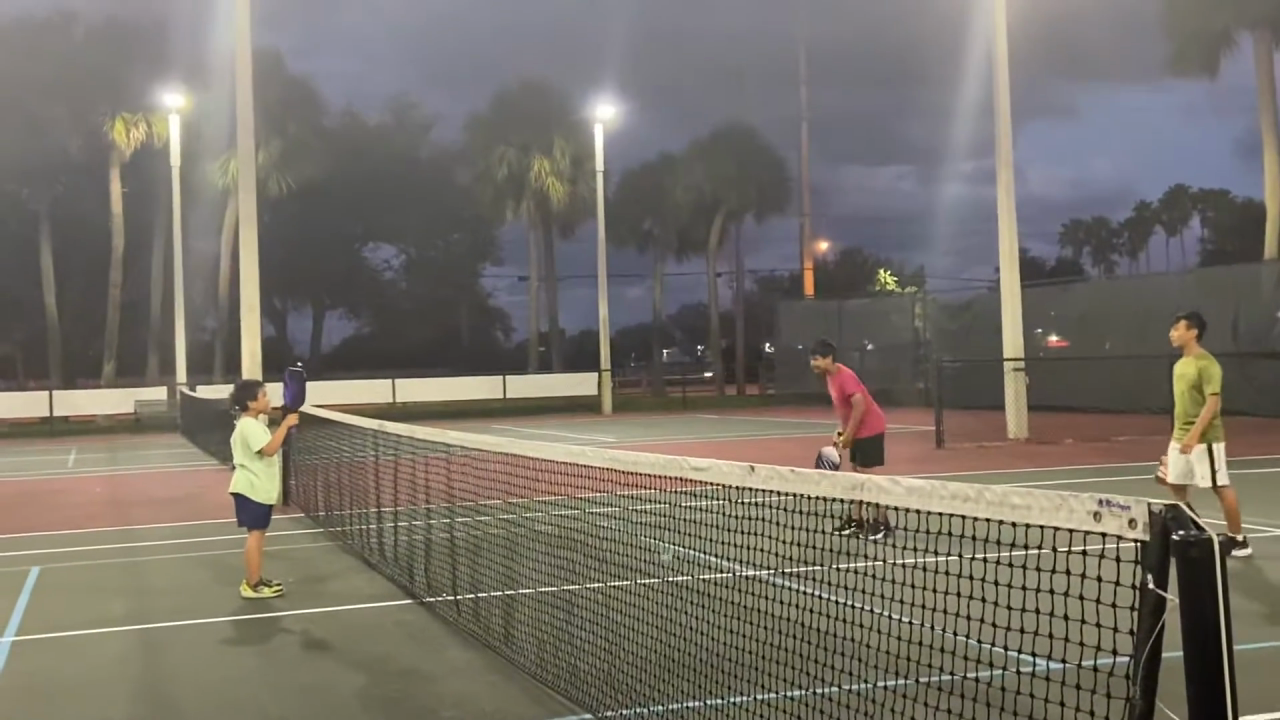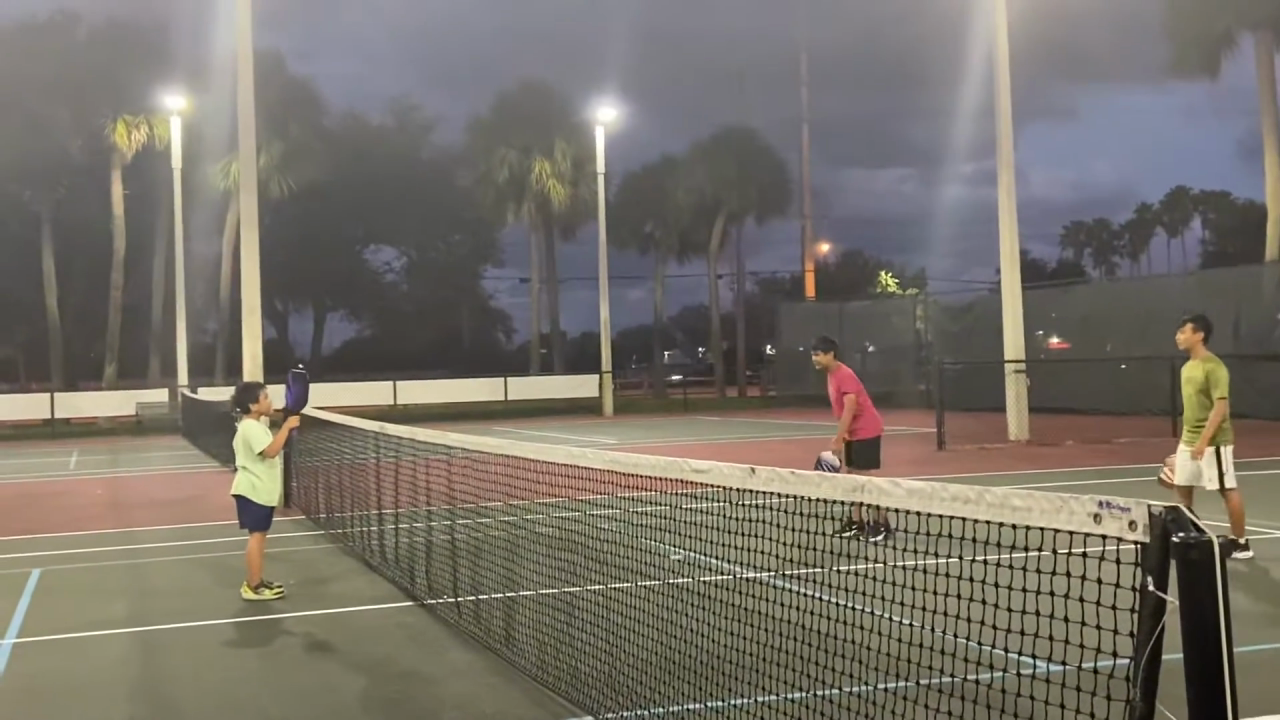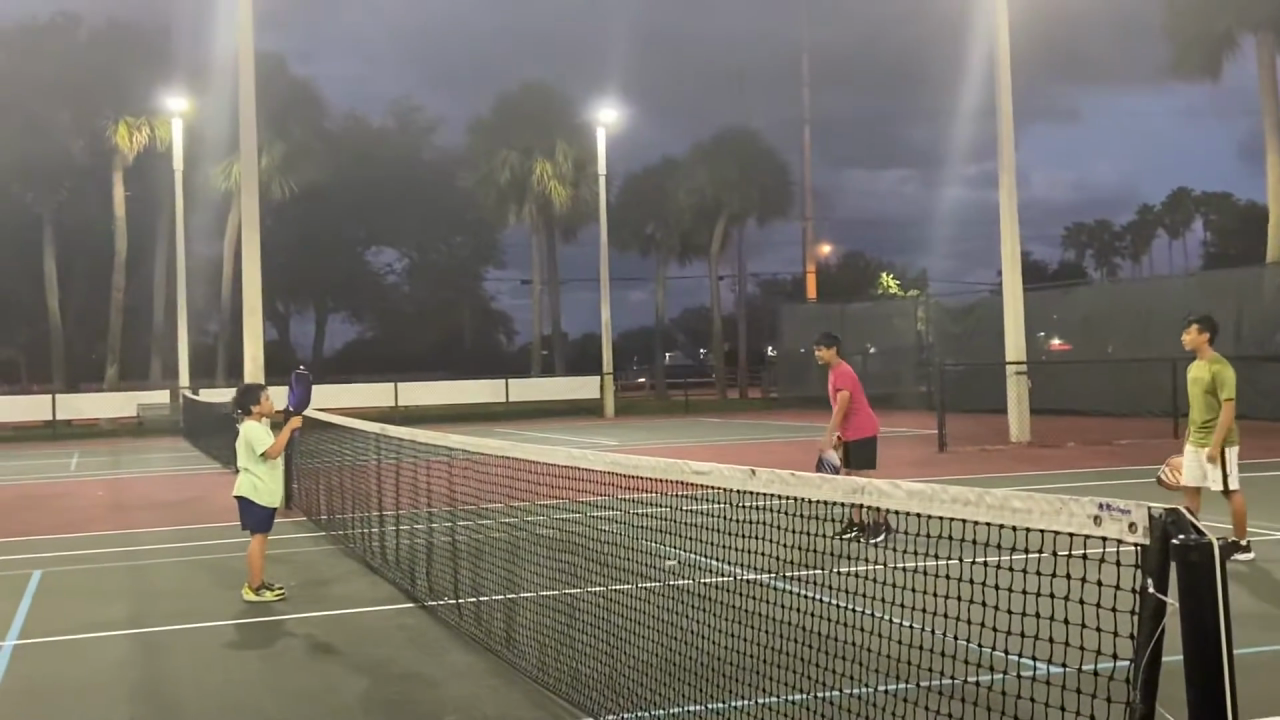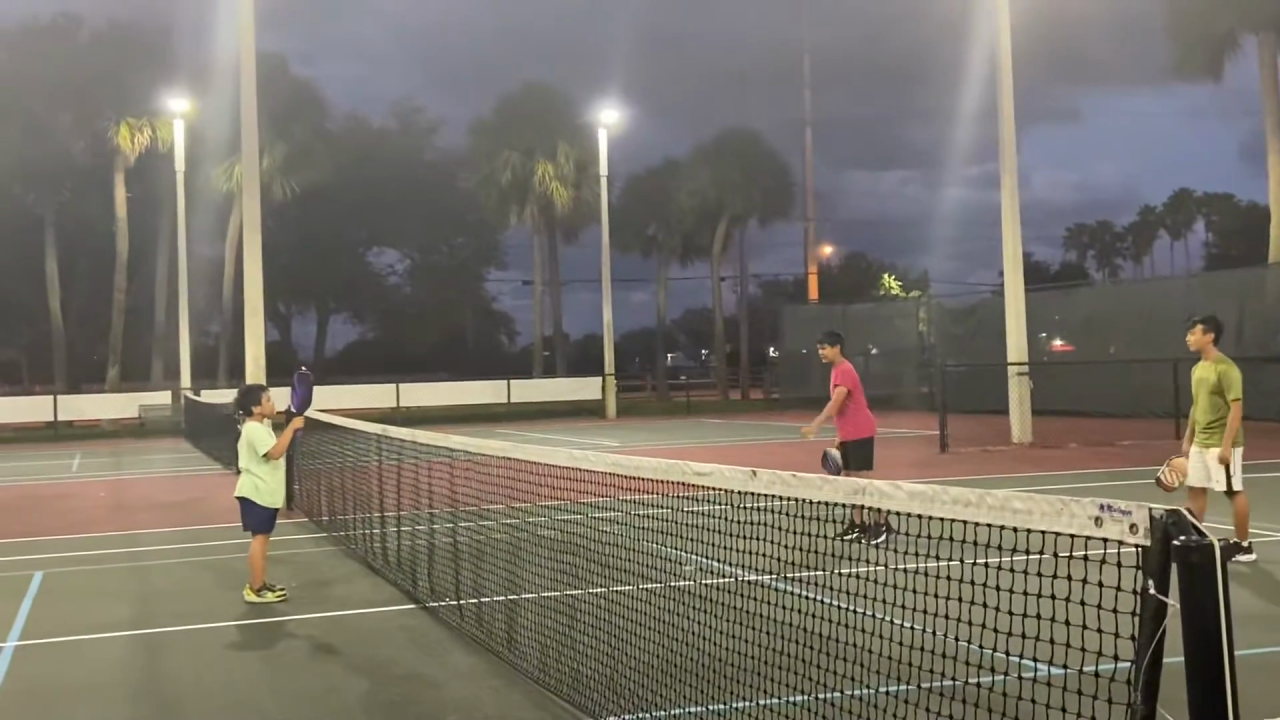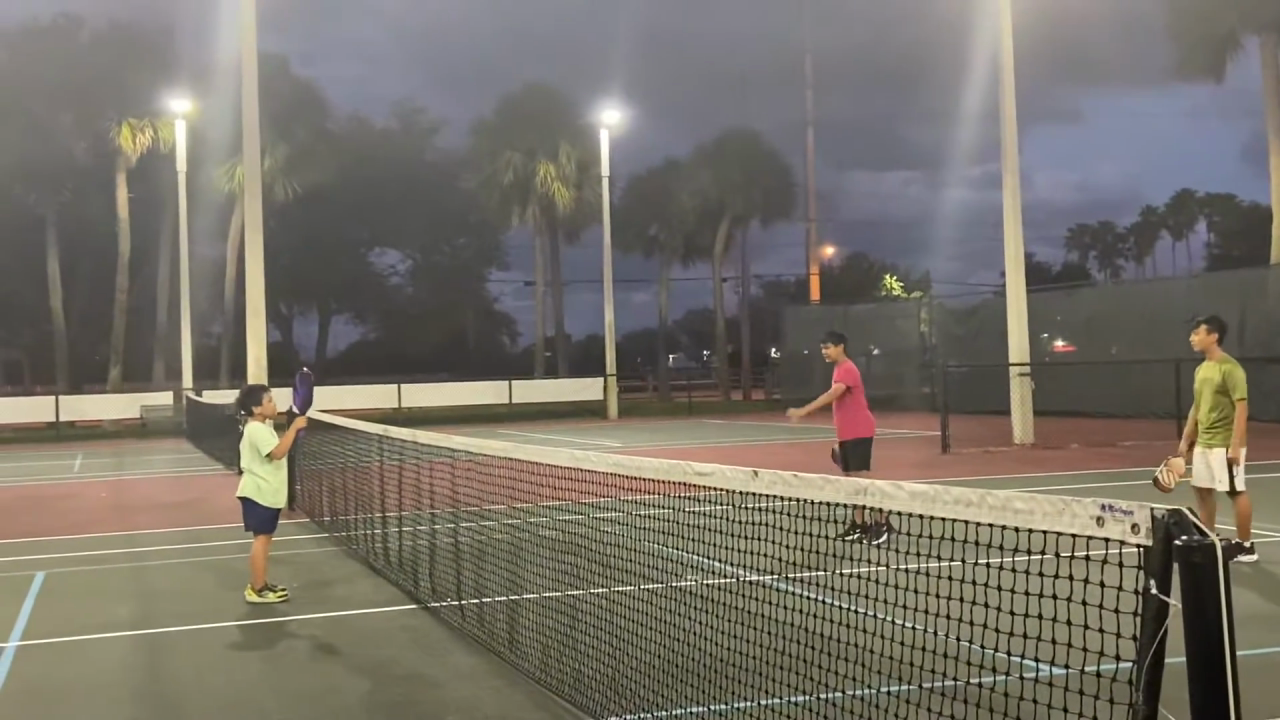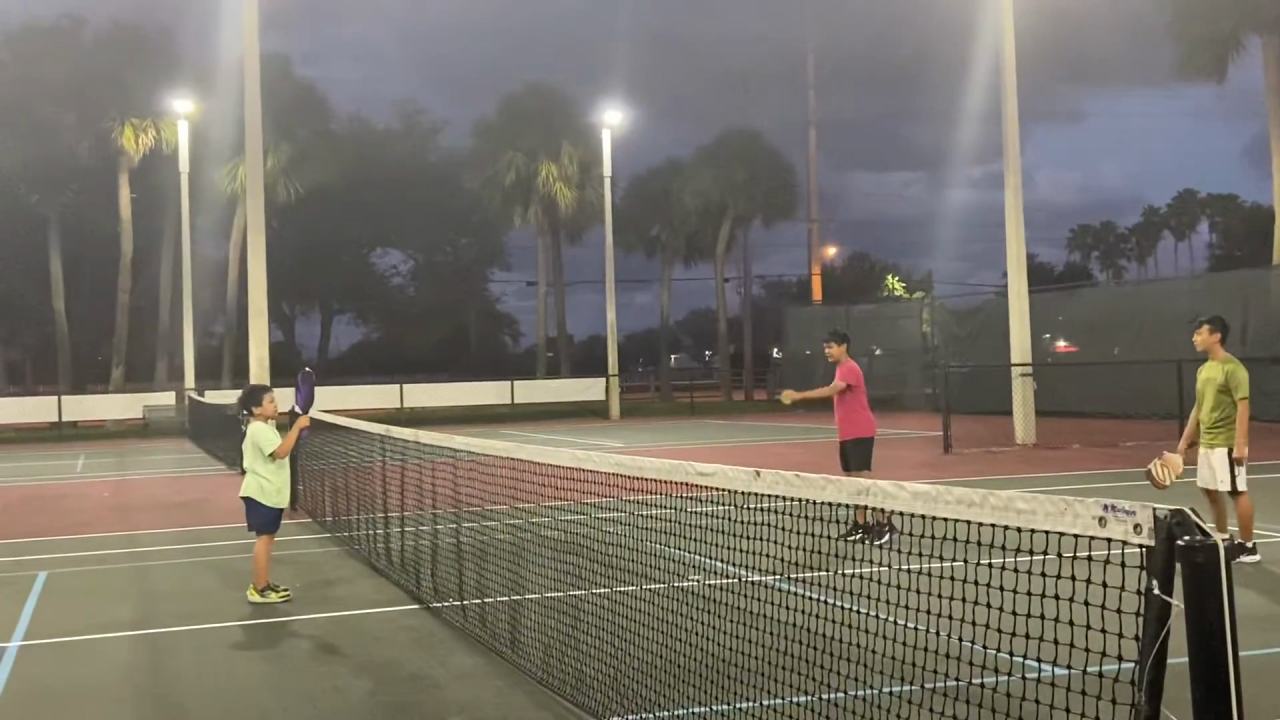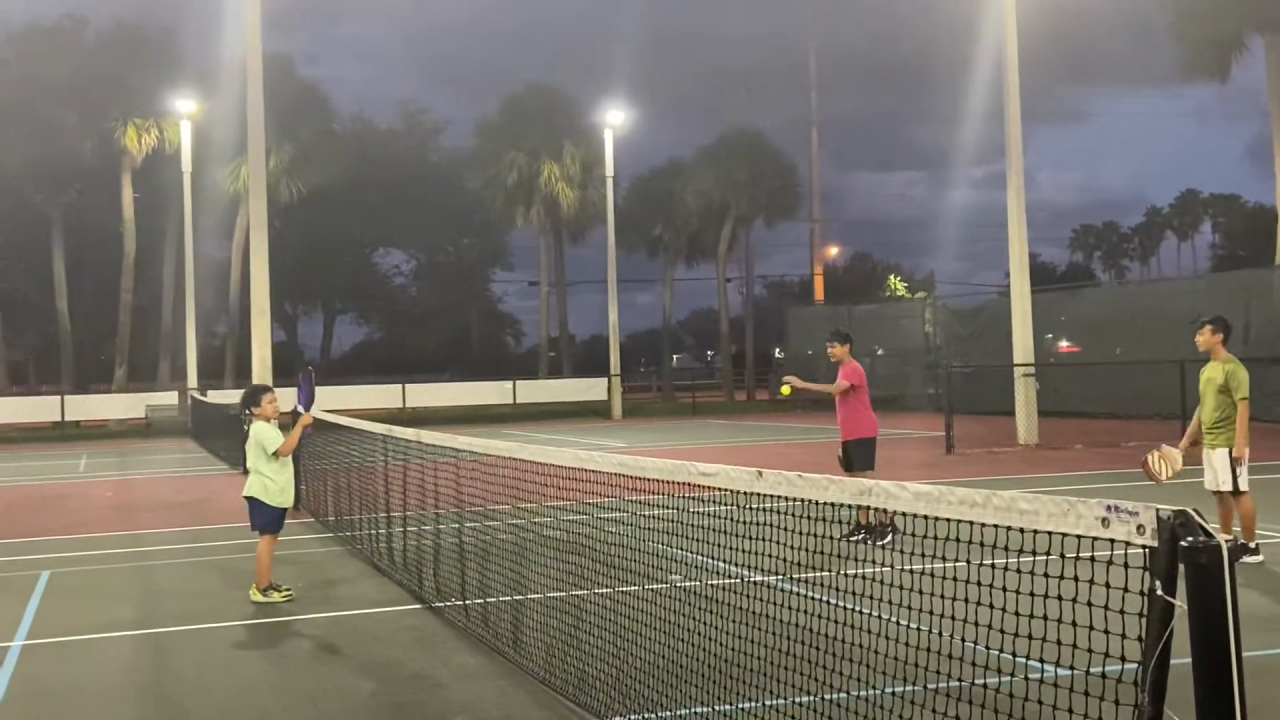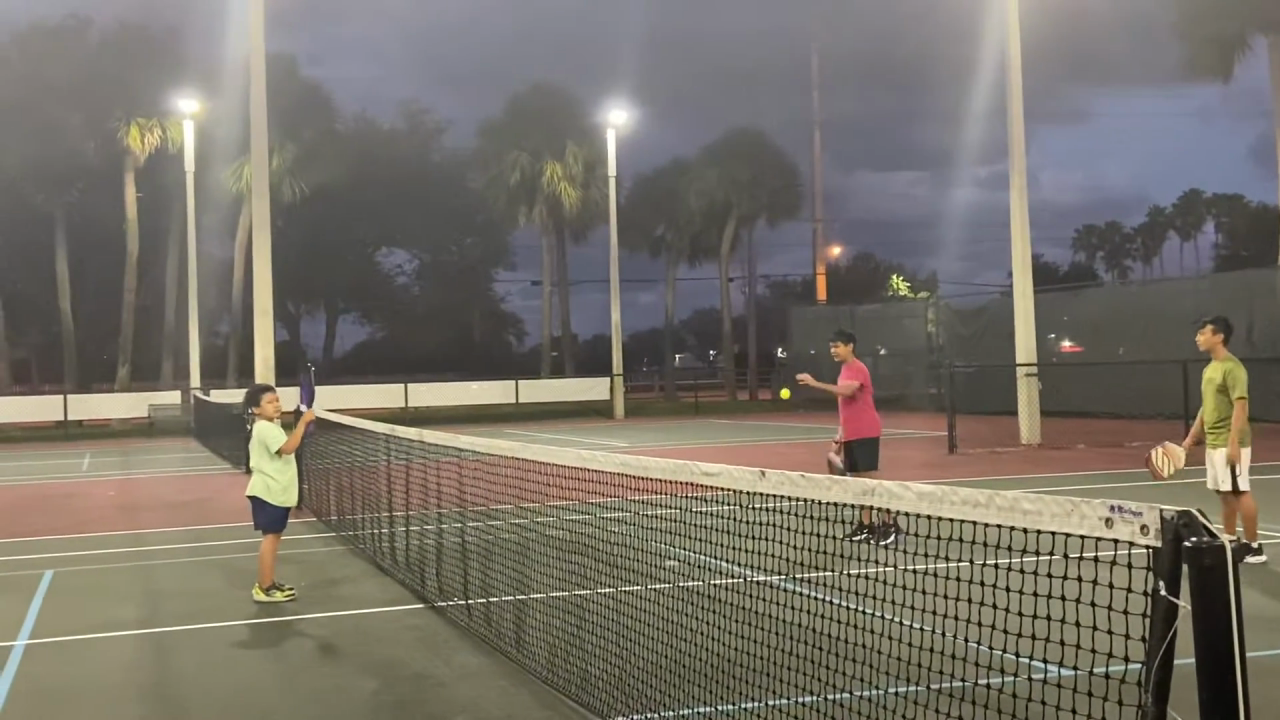
dt=0.1s
person 1, frame 1
left shoulder: (1207, 364)
right shoulder: (1179, 365)
left elbow: (1212, 403)
left wrist: (1194, 435)
left hip: (1205, 438)
right hip: (1179, 439)
left knee: (1221, 488)
right knee: (1176, 487)
left ankle: (1238, 540)
person 1, frame 2
left shoulder: (1214, 367)
right shoulder: (1186, 368)
left elbow: (1220, 407)
left wrist: (1204, 440)
left hip: (1214, 442)
right hip: (1188, 441)
left knee: (1228, 490)
right knee: (1182, 488)
left ankle: (1240, 542)
person 1, frame 3
left shoulder: (1220, 368)
right shoulder: (1192, 368)
left elbow: (1228, 408)
left wrist: (1216, 443)
right wrist: (1189, 438)
left hip: (1218, 443)
right hip: (1195, 442)
left knee: (1231, 491)
right knee: (1189, 488)
left ankle: (1242, 545)
person 1, frame 4
left shoulder: (1226, 368)
right shoulder: (1197, 369)
left elbow: (1236, 408)
left wrist: (1227, 445)
right wrist: (1187, 439)
left hip: (1222, 444)
right hip: (1200, 442)
left knee: (1234, 492)
right knee: (1195, 489)
left ankle: (1243, 546)
person 1, frame 5
left shoulder: (1230, 368)
right shoulder: (1200, 369)
left elbow: (1241, 407)
left wrist: (1236, 445)
right wrist: (1185, 439)
left hip: (1225, 443)
right hip: (1203, 443)
left knee: (1236, 492)
right knee: (1201, 489)
left ankle: (1245, 546)
person 1, frame 6
left shoulder: (1233, 368)
right shoulder: (1203, 369)
left elbow: (1243, 407)
left wrist: (1241, 444)
right wrist: (1185, 439)
left hip: (1227, 443)
right hip: (1206, 442)
left knee: (1237, 492)
right knee: (1210, 491)
left ankle: (1248, 546)
right ankle: (1223, 540)
person 1, frame 7
left shoulder: (1233, 368)
right shoulder: (1206, 369)
left elbow: (1243, 407)
left wrist: (1241, 443)
right wrist: (1187, 437)
left hip: (1229, 443)
right hip: (1210, 442)
left knee: (1239, 492)
right knee: (1220, 493)
left ankle: (1251, 547)
person 1, frame 8
left shoulder: (1232, 367)
right shoulder: (1209, 369)
left elbow: (1240, 407)
left wrist: (1233, 443)
right wrist: (1191, 436)
left hip: (1229, 443)
right hip: (1213, 442)
left knee: (1240, 492)
right knee: (1224, 493)
left ankle: (1253, 547)
person 2, frame 1
left shoulder: (253, 423)
right shoulder: (249, 425)
left elbow: (267, 449)
right elbow: (269, 449)
right wrist: (285, 425)
left hip: (258, 488)
right hip: (251, 489)
left knee: (258, 533)
right knee: (256, 533)
left ankle: (255, 579)
right ankle: (252, 584)
person 2, frame 2
left shoulder: (255, 425)
right shoulder: (251, 427)
left elbow: (269, 450)
right elbow: (271, 451)
right wrist: (286, 427)
left hip: (260, 490)
right hip: (253, 491)
left knee: (259, 535)
right knee: (257, 535)
left ankle: (255, 581)
right ankle: (253, 586)
person 2, frame 3
left shoulder: (257, 426)
right shoulder: (253, 428)
left elbow: (271, 451)
right elbow: (273, 452)
right wrist: (288, 428)
left hip: (261, 491)
right hip: (255, 492)
left knee: (261, 536)
right knee: (258, 537)
left ankle: (257, 583)
right ankle: (255, 588)
person 2, frame 4
left shoulder: (258, 427)
right shoulder: (255, 429)
left elbow: (273, 452)
right elbow: (275, 453)
right wrist: (291, 428)
left hip: (263, 492)
right hip: (257, 493)
left knee: (262, 537)
right knee: (260, 537)
left ankle: (258, 584)
right ankle: (256, 589)
person 2, frame 5
left shoulder: (261, 427)
right shoulder: (257, 429)
left elbow: (276, 452)
right elbow: (278, 452)
right wrist: (294, 428)
left hip: (265, 492)
right hip: (258, 493)
left knee: (264, 538)
right knee: (261, 538)
left ankle: (259, 584)
right ankle: (257, 589)
person 2, frame 6
left shoulder: (263, 427)
right shoulder: (260, 429)
left elbow: (278, 452)
right elbow: (281, 452)
right wrist: (296, 427)
left hip: (268, 492)
right hip: (262, 493)
left knee: (267, 538)
right knee: (264, 538)
left ankle: (262, 584)
right ankle: (259, 589)
person 2, frame 7
left shoulder: (266, 427)
right shoulder: (262, 429)
left elbow: (280, 452)
right elbow: (285, 450)
right wrist: (300, 425)
left hip: (272, 492)
right hip: (265, 493)
left knee: (270, 538)
right knee: (267, 538)
left ankle: (264, 584)
right ankle: (262, 588)
person 2, frame 8
left shoulder: (269, 426)
right shoulder: (265, 428)
left elbow: (285, 449)
right elbow: (288, 448)
right wrist: (302, 422)
left hip: (275, 492)
right hip: (268, 492)
left knee: (273, 537)
right knee: (270, 537)
left ankle: (267, 583)
right ankle: (265, 588)
person 3, frame 1
left shoulder: (846, 377)
right shoulder: (829, 376)
left elbow: (859, 407)
left wrist: (848, 435)
right wrist: (842, 429)
left hip: (870, 429)
right hip: (857, 430)
left knee: (868, 475)
right knee: (856, 473)
left ankle: (882, 522)
right ankle: (856, 520)
person 3, frame 2
left shoulder: (844, 375)
right shoulder: (830, 374)
left elbow: (850, 408)
left wrist: (839, 439)
right wrist: (840, 434)
left hip: (866, 431)
right hip: (854, 432)
left knee: (866, 477)
right knee: (851, 476)
left ankle: (882, 524)
right ankle: (856, 522)
person 3, frame 3
left shoulder: (843, 373)
right shoulder: (832, 371)
left elbow: (842, 407)
left wrist: (828, 434)
right wrist: (839, 434)
left hip: (862, 433)
right hip: (849, 434)
left knee: (864, 478)
right knee: (849, 477)
left ankle: (882, 524)
right ankle: (856, 523)
person 3, frame 4
left shoulder: (845, 370)
right shoulder: (836, 369)
left elbow: (836, 402)
left wrist: (814, 425)
right wrist: (840, 436)
left hip: (860, 433)
right hip: (848, 434)
right knee: (850, 478)
left ankle: (882, 524)
right ankle: (858, 525)
person 3, frame 5
left shoulder: (847, 369)
right shoulder: (839, 369)
left elbow: (831, 395)
left wrist: (803, 411)
right wrist: (840, 438)
left hip: (859, 433)
right hip: (847, 435)
left knee: (861, 478)
right knee: (851, 479)
left ankle: (882, 523)
right ankle: (859, 525)
person 3, frame 6
left shoulder: (850, 369)
right shoulder: (842, 369)
left elbow: (831, 390)
left wrist: (798, 395)
left hip: (860, 434)
right hip: (848, 434)
left knee: (862, 478)
right knee: (852, 479)
left ankle: (884, 523)
right ankle: (861, 525)
person 3, frame 7
left shoulder: (853, 369)
right shoulder: (843, 370)
left elbow: (834, 389)
left wrist: (802, 384)
right wrist: (843, 436)
left hip: (862, 434)
right hip: (849, 435)
left knee: (866, 479)
right knee: (854, 480)
left ankle: (887, 524)
right ankle: (863, 526)
person 3, frame 8
left shoulder: (858, 369)
right shoulder: (844, 371)
left elbow: (847, 391)
left wrist: (814, 383)
right wrist: (840, 436)
left hip: (866, 434)
right hip: (851, 435)
left knee: (870, 479)
right knee: (857, 480)
left ankle: (890, 524)
right ankle: (866, 525)
